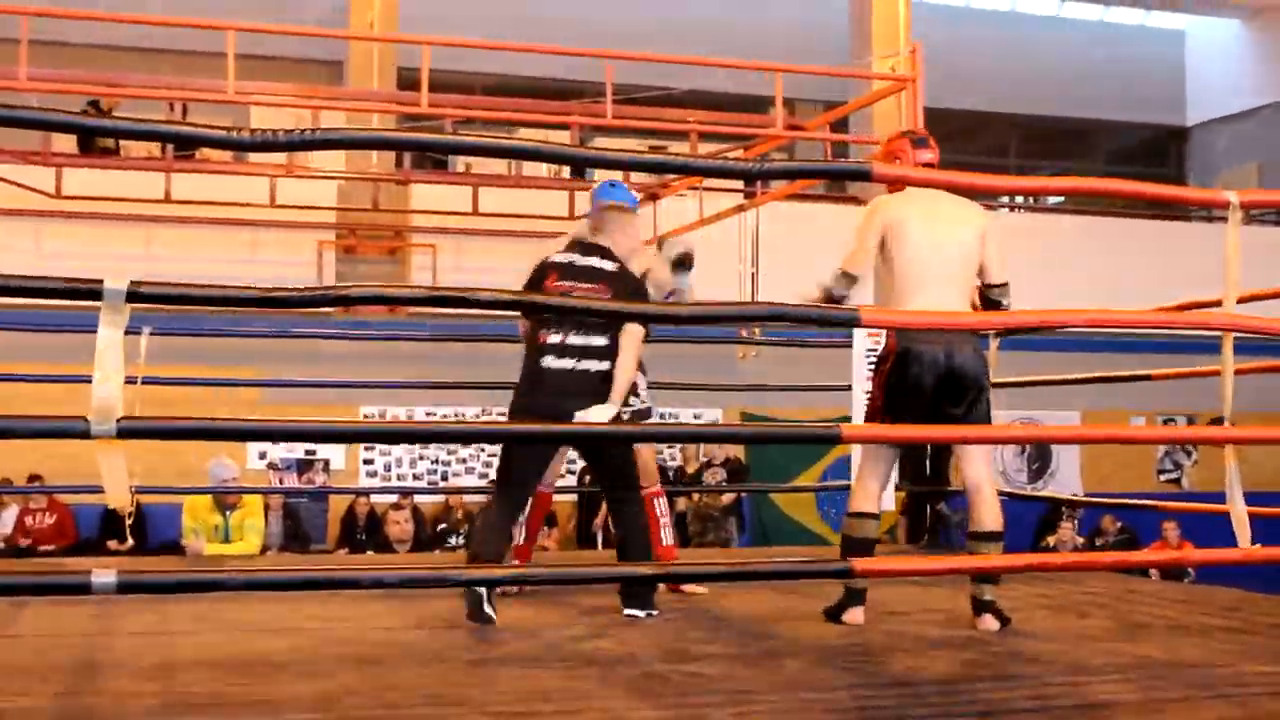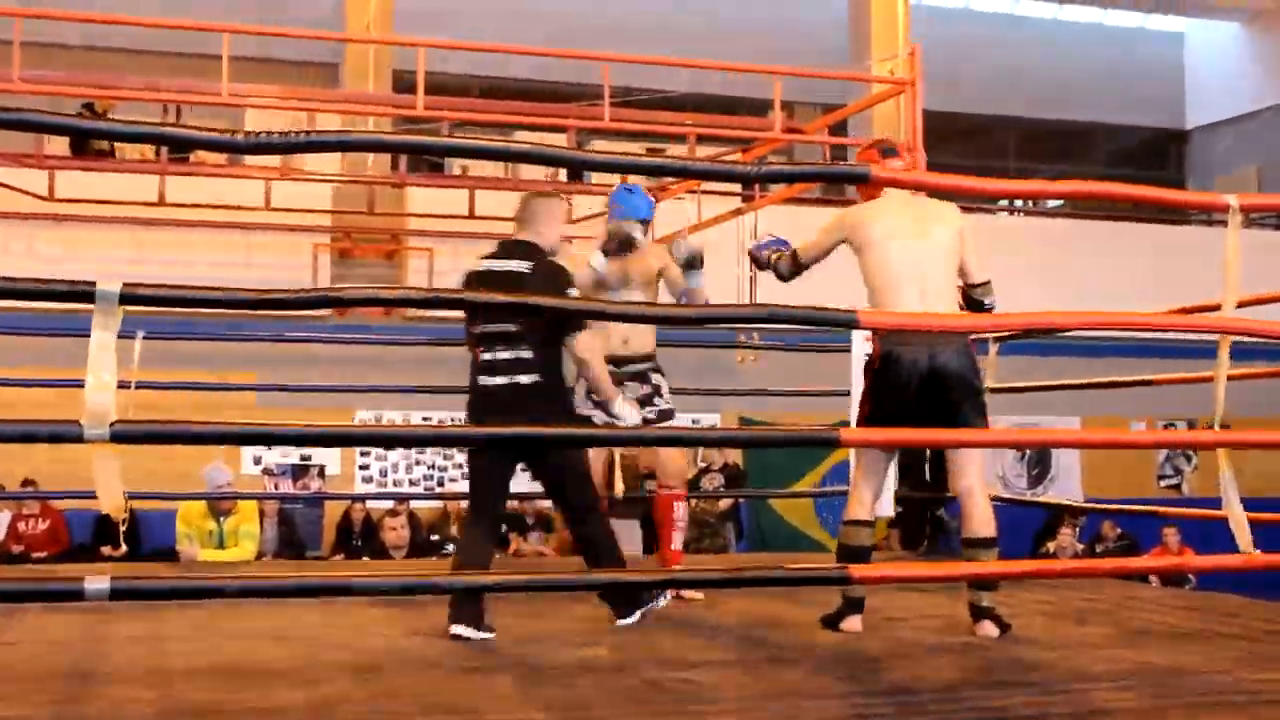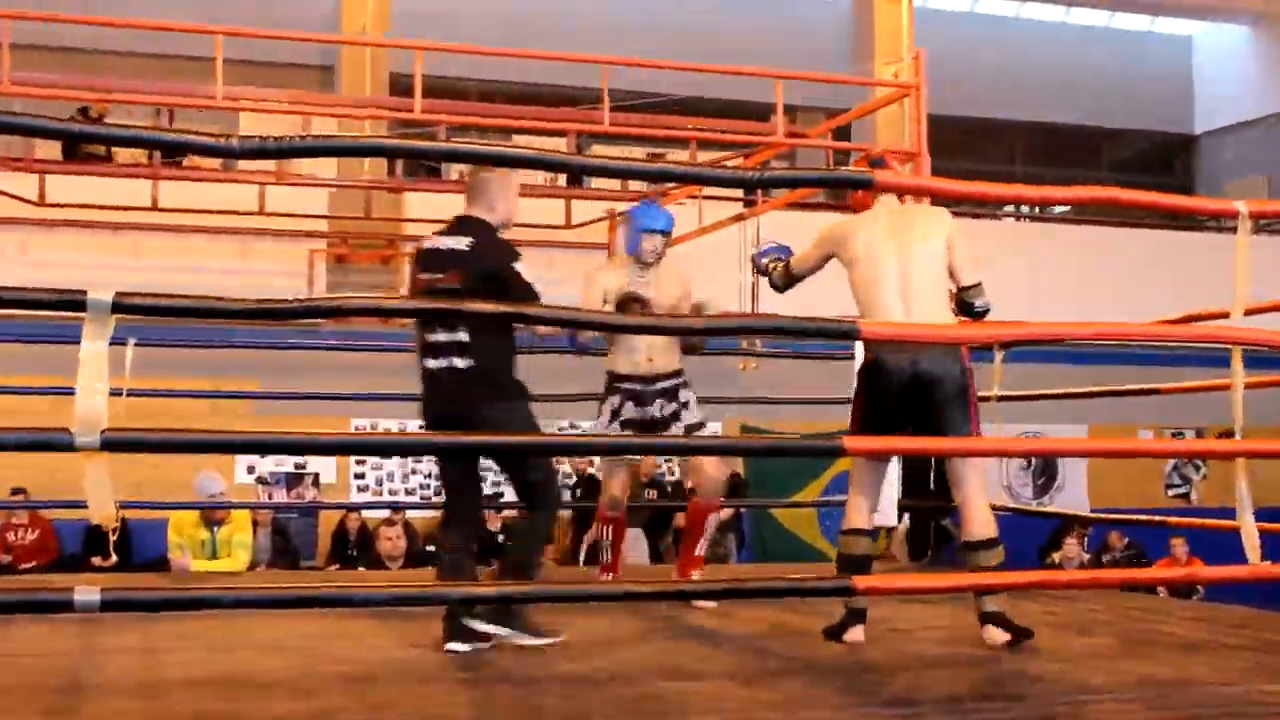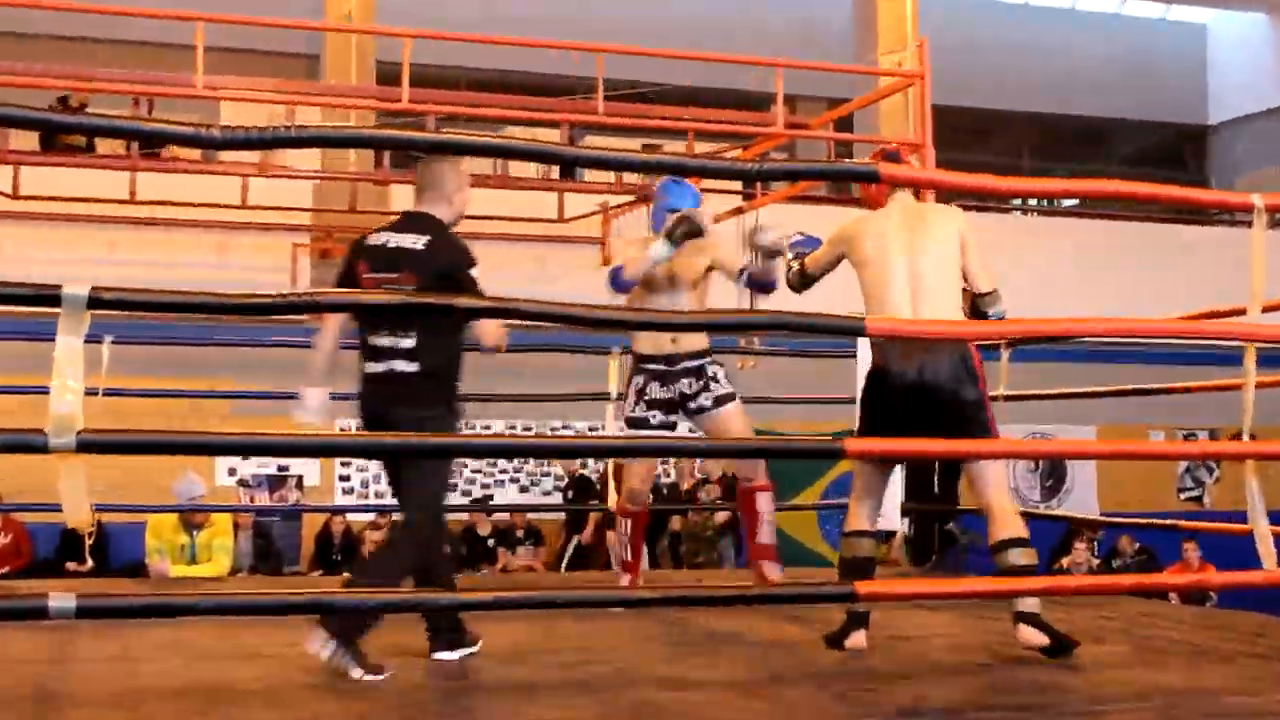
dt=0.2s
person 1, frame 1
left shoulder: (885, 209)
right shoulder: (971, 213)
left elbow: (844, 285)
right elbow: (998, 296)
left wrist: (820, 304)
left hip: (908, 350)
right hip: (965, 348)
left knee: (871, 475)
right knee: (978, 481)
left ankle: (854, 598)
right ankle: (986, 604)
person 1, frame 2
left shoulder: (857, 218)
right shoulder: (948, 214)
left elbow: (793, 264)
right elbow: (982, 297)
left wrist: (766, 256)
left hip: (897, 353)
right hip: (954, 351)
left knee: (866, 483)
right knee: (971, 485)
left ankle: (852, 606)
right ankle: (984, 610)
person 1, frame 3
left shoulder: (845, 231)
right shoulder: (937, 219)
left elbow: (785, 276)
right elbow: (975, 302)
left wrist: (767, 265)
left hip: (885, 362)
right hip: (943, 359)
left knee: (863, 492)
right knee: (971, 492)
left ankle: (853, 617)
right ankle: (992, 616)
person 1, frame 4
left shoulder: (856, 231)
right shoulder: (950, 218)
left elbow: (801, 277)
right elbow: (988, 306)
left wrist: (795, 262)
left hip: (892, 368)
right hip: (951, 360)
left knee: (866, 500)
right knee: (996, 495)
left ankle: (853, 623)
right ankle: (1030, 618)
person 2, frame 1
left shoulder: (546, 269)
right shoulder: (628, 283)
right elbow: (631, 343)
right wrist: (611, 406)
left hip: (536, 399)
right hip: (593, 400)
left knee: (506, 498)
right knee: (625, 499)
left ankle: (480, 583)
right ankle: (639, 596)
person 2, frame 2
left shoulder: (476, 275)
right shoulder: (550, 276)
right elbow: (583, 349)
right wrist: (617, 401)
left hip: (486, 415)
right hip: (544, 415)
left knee: (483, 513)
right knee: (583, 509)
left ankle: (465, 612)
right ankle: (628, 600)
person 2, frame 3
left shoulder: (428, 251)
right shoulder: (494, 252)
left elbow: (418, 322)
left hip: (440, 399)
right hip: (492, 398)
left knee: (461, 512)
right knee: (542, 498)
left ankle: (462, 621)
right ankle: (500, 608)
person 2, frame 4
left shoulder: (368, 245)
right shoulder: (448, 253)
left elbow: (335, 318)
right elbow: (490, 334)
left wrist: (315, 385)
right wrist: (500, 326)
left hip: (379, 402)
right hip: (428, 406)
left knee: (422, 515)
right knee: (420, 524)
left ankle: (449, 633)
right ankle: (340, 626)
person 3, frame 1
left shoulder: (643, 259)
left elbow: (677, 305)
left wrist: (682, 273)
left knee: (647, 470)
right knee: (547, 469)
right ankle: (520, 560)
person 3, frame 2
left shoulder: (657, 255)
right shoulder: (589, 253)
left elbow: (695, 308)
left wrist: (693, 271)
right wrist: (603, 257)
left hip: (645, 373)
left knee: (674, 470)
right knee: (594, 478)
left ankle: (671, 569)
person 3, frame 3
left shoulder: (678, 278)
right shoulder: (604, 276)
left elbow: (691, 343)
right elbow: (579, 338)
right wrist: (619, 312)
left hip: (672, 389)
right hip: (624, 392)
left knee: (714, 480)
right knee: (615, 493)
left ankle: (689, 569)
right ankle: (609, 572)
person 3, frame 4
left shoulder: (710, 249)
right shoulder: (635, 248)
left elbow: (760, 284)
right elbow: (620, 282)
left wrist: (767, 259)
right wrist: (664, 242)
left hip: (701, 368)
right hip: (651, 374)
left knee: (750, 460)
right knee: (636, 484)
left ankle: (765, 560)
right ankle: (629, 578)
